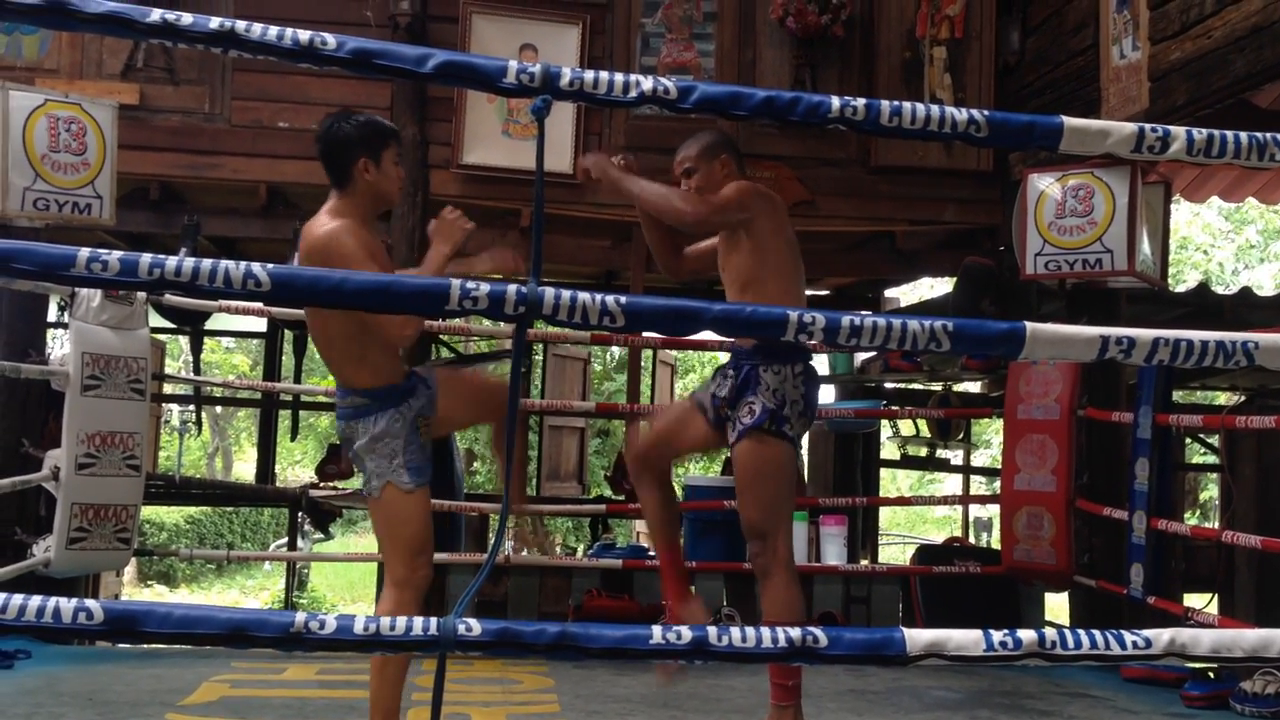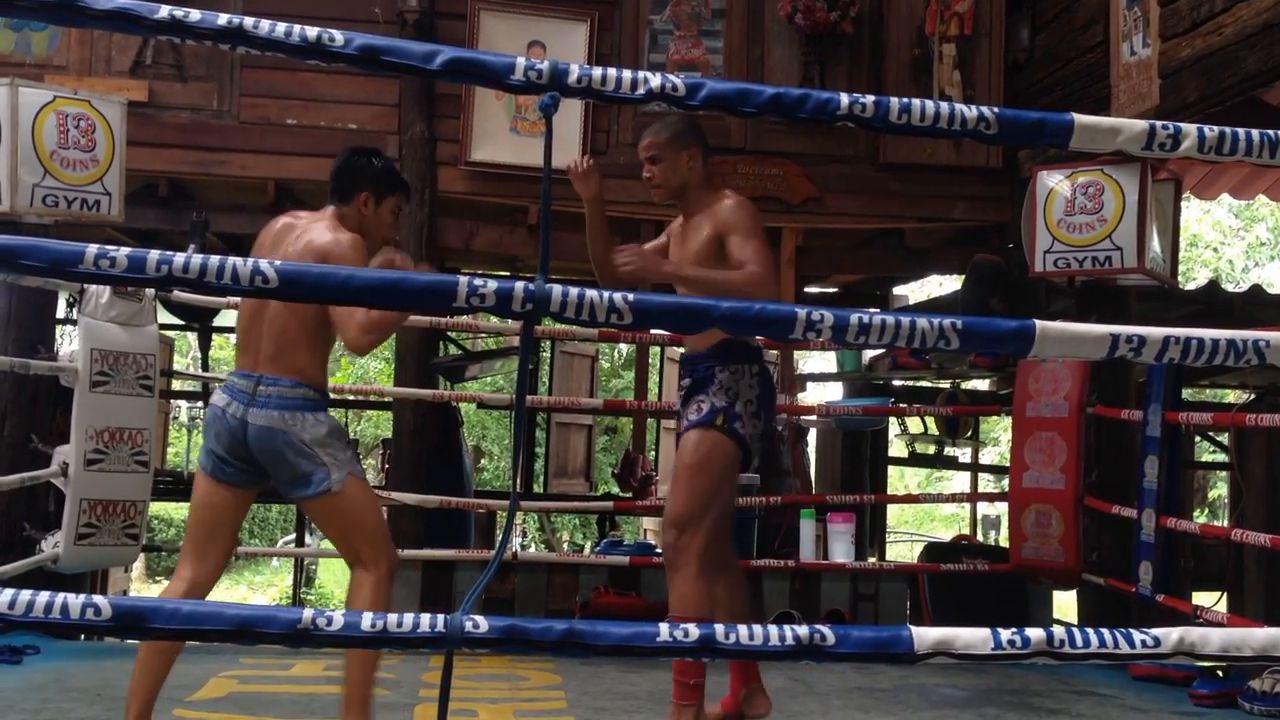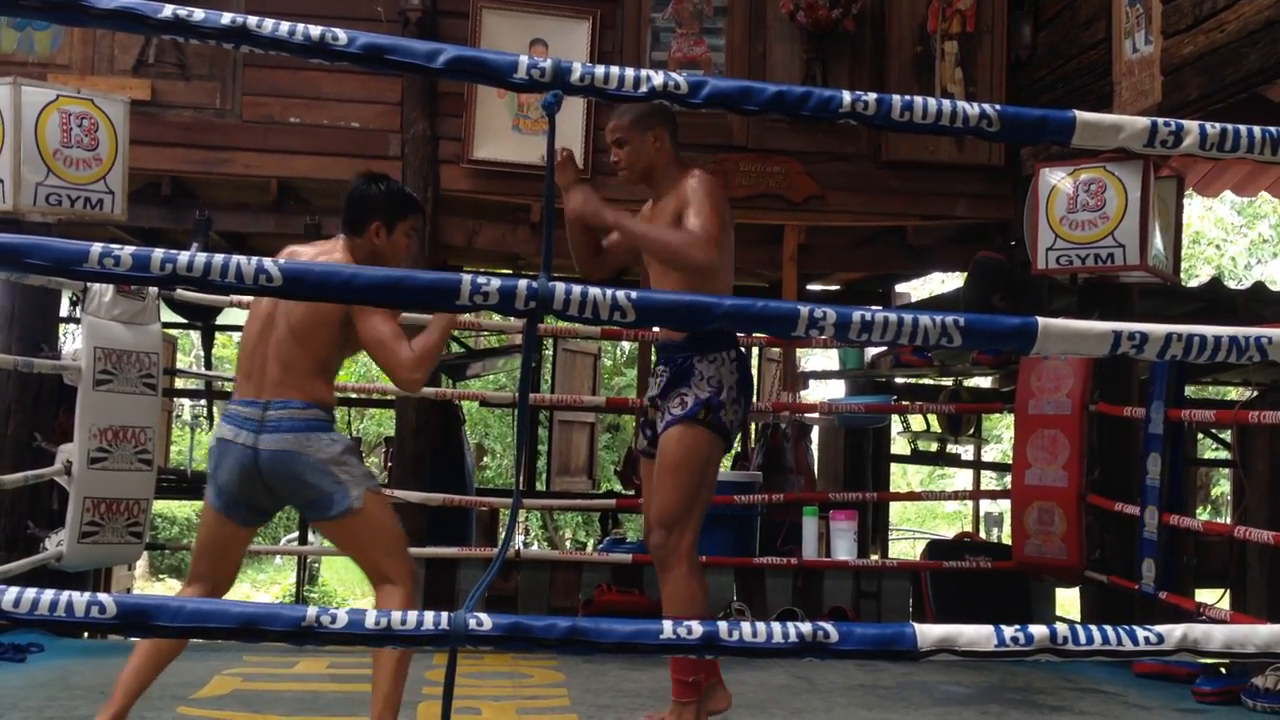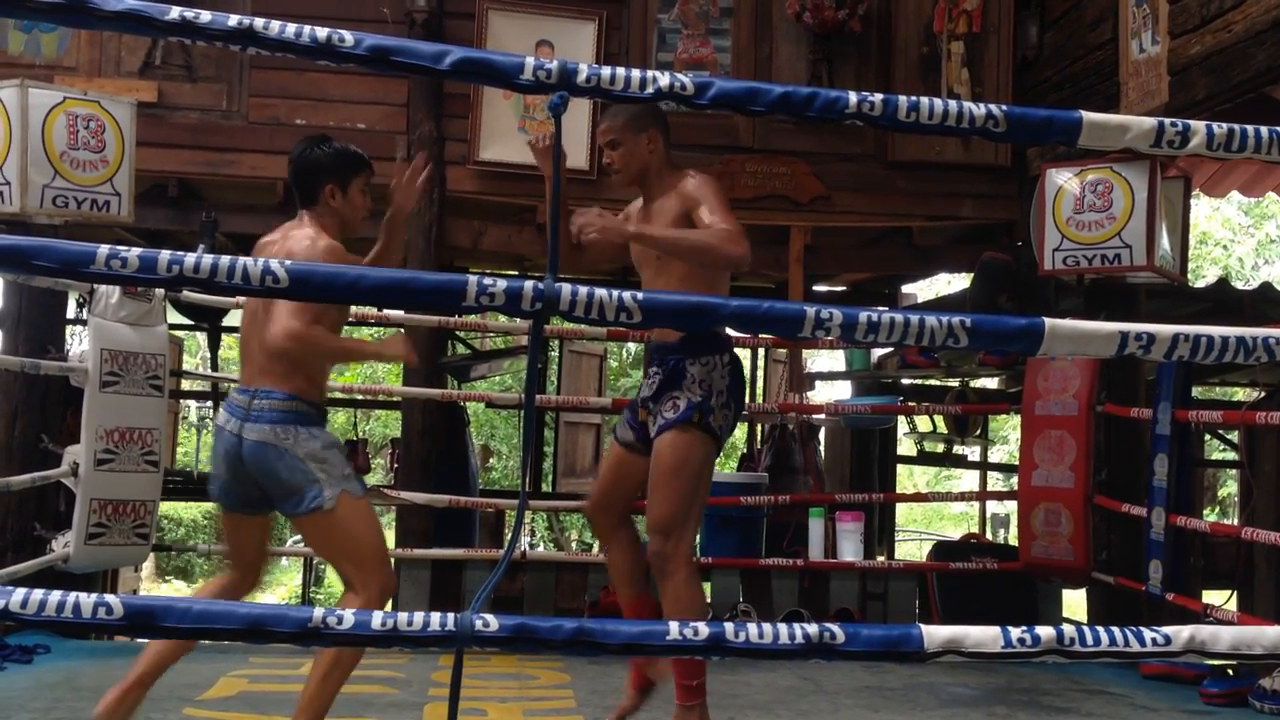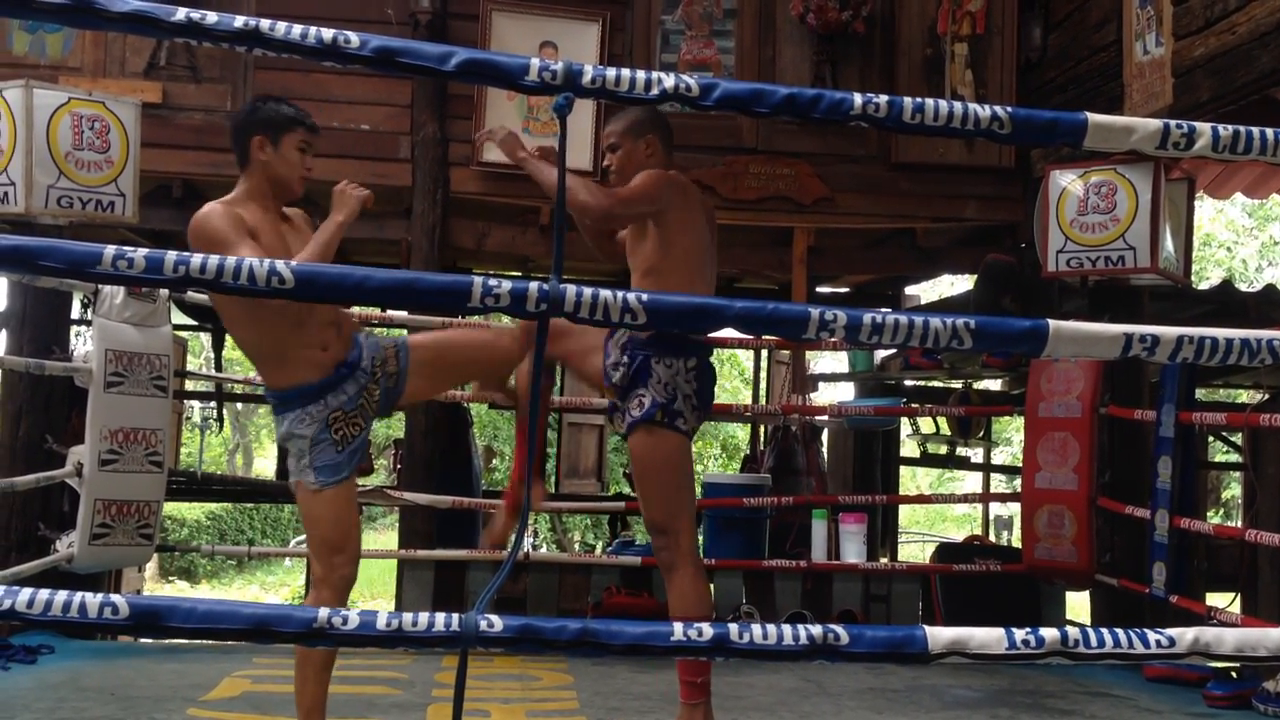
dt=0.5s
person 1, frame 1
left shoulder: (751, 201)
right shoulder: (739, 225)
left elbow: (689, 214)
right elbow: (676, 260)
left wrist: (618, 179)
right wrist: (635, 190)
left hip: (772, 378)
right hip: (742, 376)
left knee: (768, 551)
right knee: (643, 450)
right ankle: (680, 601)
person 1, frame 2
left shoulder: (731, 211)
right shoulder: (679, 228)
left elbow: (765, 288)
right elbow: (615, 280)
left wrist: (669, 273)
right wrist: (593, 205)
left hip: (731, 383)
right hip: (702, 387)
left knee: (683, 544)
right knee: (713, 548)
person 1, frame 3
left shoulder: (698, 187)
right shoulder: (655, 213)
left elbow: (703, 260)
right elbow: (591, 265)
left wrist: (610, 215)
right wrist: (572, 192)
left hip: (707, 371)
right hip: (672, 372)
left knee: (670, 543)
right knee: (664, 542)
person 1, frame 4
left shoulder: (695, 189)
right shoulder: (639, 211)
left elbow: (736, 252)
right elbow: (572, 257)
left wrist: (628, 230)
right wrist: (553, 180)
left hip: (699, 373)
right hip: (659, 375)
left knee: (668, 547)
right knee: (603, 509)
right ankle: (648, 667)
person 1, frame 5
left shoulder: (664, 184)
right shoulder: (663, 205)
left elbow: (600, 206)
right elbow: (608, 239)
left wrist: (531, 160)
right wrist: (553, 174)
left hip: (664, 371)
right hip: (637, 360)
left knee: (672, 545)
right knee: (541, 324)
right ankle: (520, 493)
person 2, frame 1
left shoulder: (347, 222)
right shoulder: (331, 237)
right elbow: (402, 323)
left wrist: (467, 265)
right wrist: (444, 255)
left hip: (403, 391)
right hip: (375, 415)
left knee: (498, 394)
right knee: (409, 577)
left ankle: (521, 503)
person 2, frame 2
left shoulder: (280, 227)
right shoulder: (343, 244)
right elbow: (358, 337)
left wrist: (373, 272)
left hip: (233, 404)
right hip: (293, 415)
left knee: (192, 576)
right knee: (375, 563)
person 2, frame 3
left shoulder: (289, 256)
right elbow: (409, 373)
right wrist: (450, 314)
left hip: (237, 432)
right hip: (303, 438)
left knee: (201, 589)
right knee: (396, 580)
person 2, frame 4
left shoulder: (274, 242)
right shoulder: (322, 248)
right elbow: (284, 339)
left wrist: (398, 219)
right wrist: (374, 349)
left hip: (237, 423)
right hip: (288, 430)
left knee: (238, 578)
right knee: (372, 583)
person 2, frame 5
left shoulder: (291, 218)
right shoulder: (214, 222)
right elbow: (278, 295)
right wrist: (338, 222)
left hip: (366, 364)
right hip: (310, 410)
left knee: (507, 346)
right knee: (333, 574)
